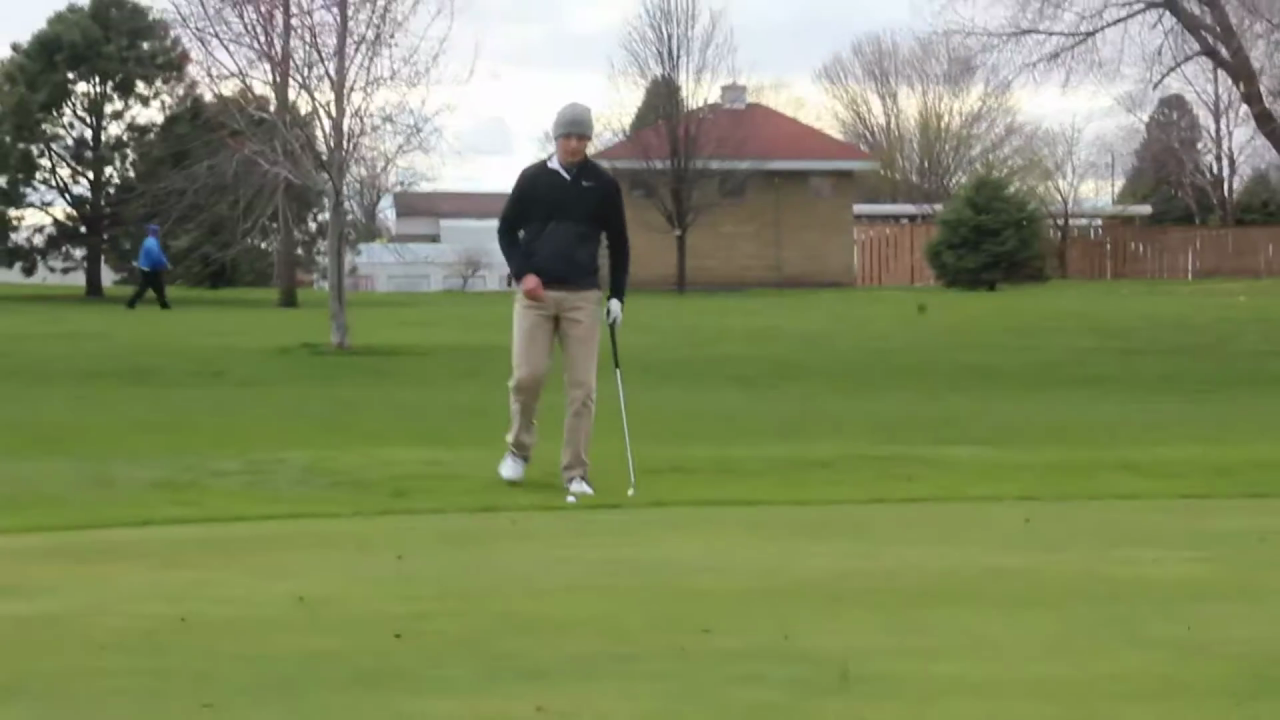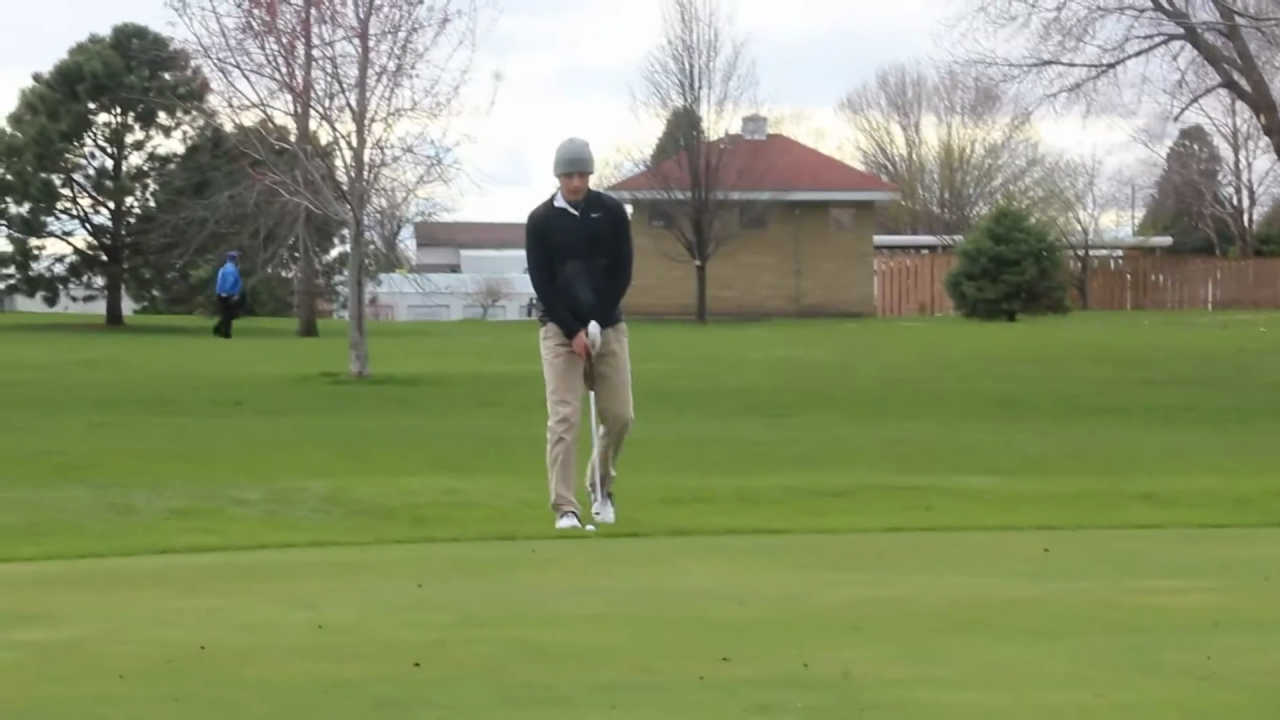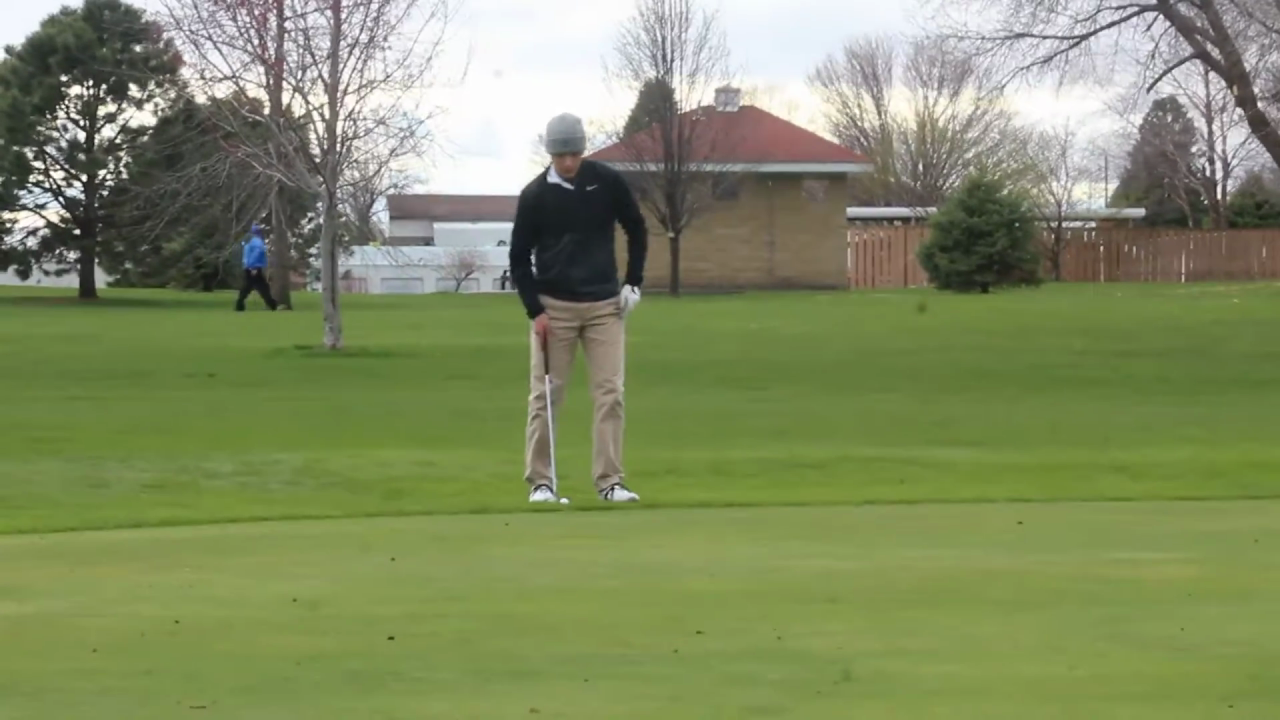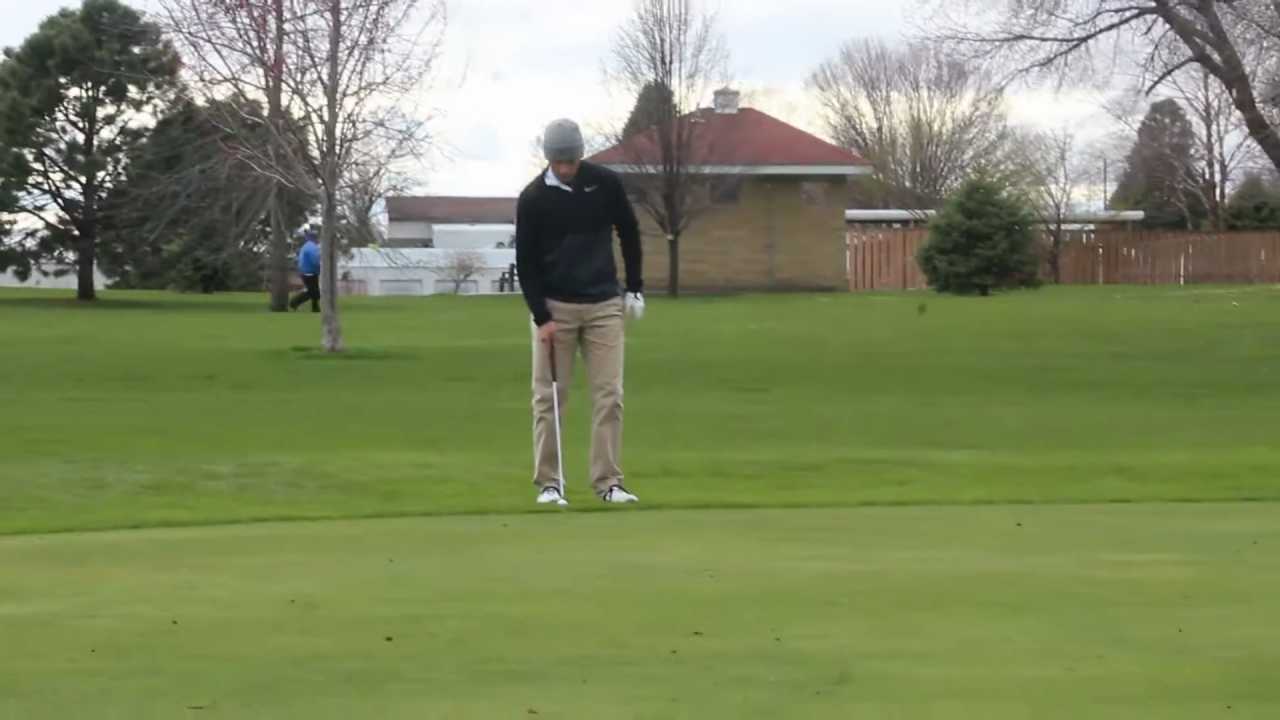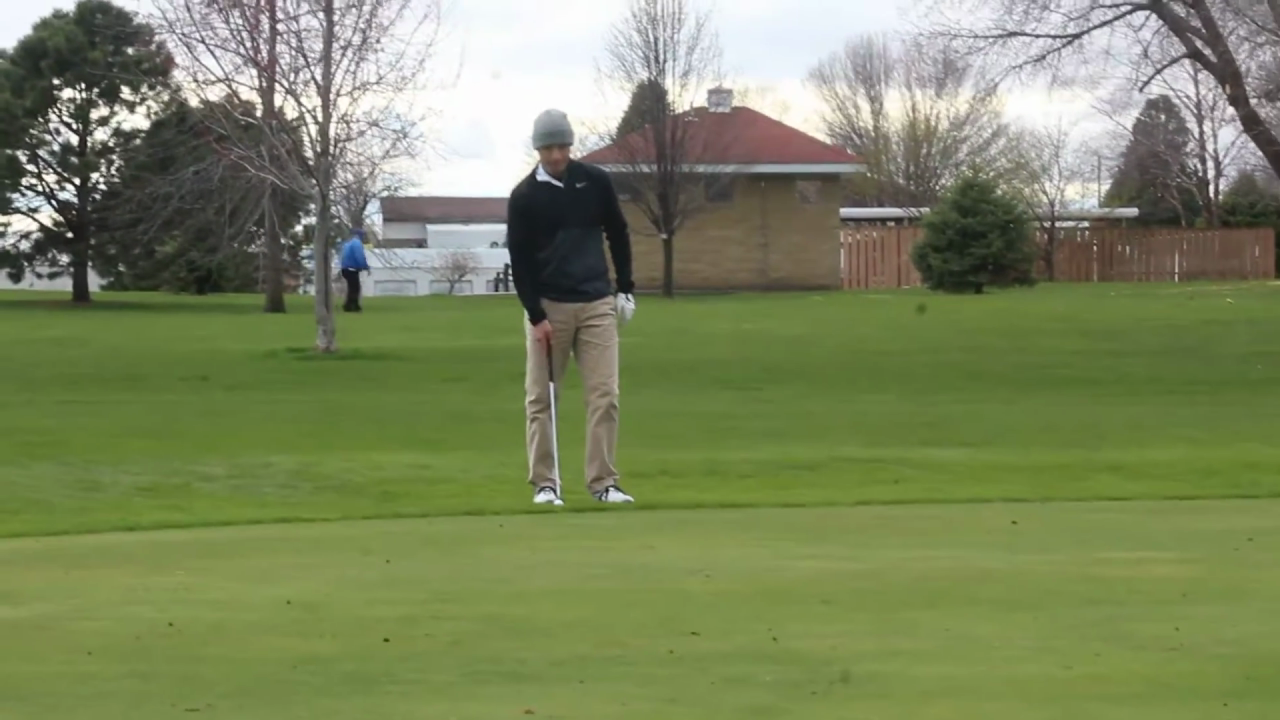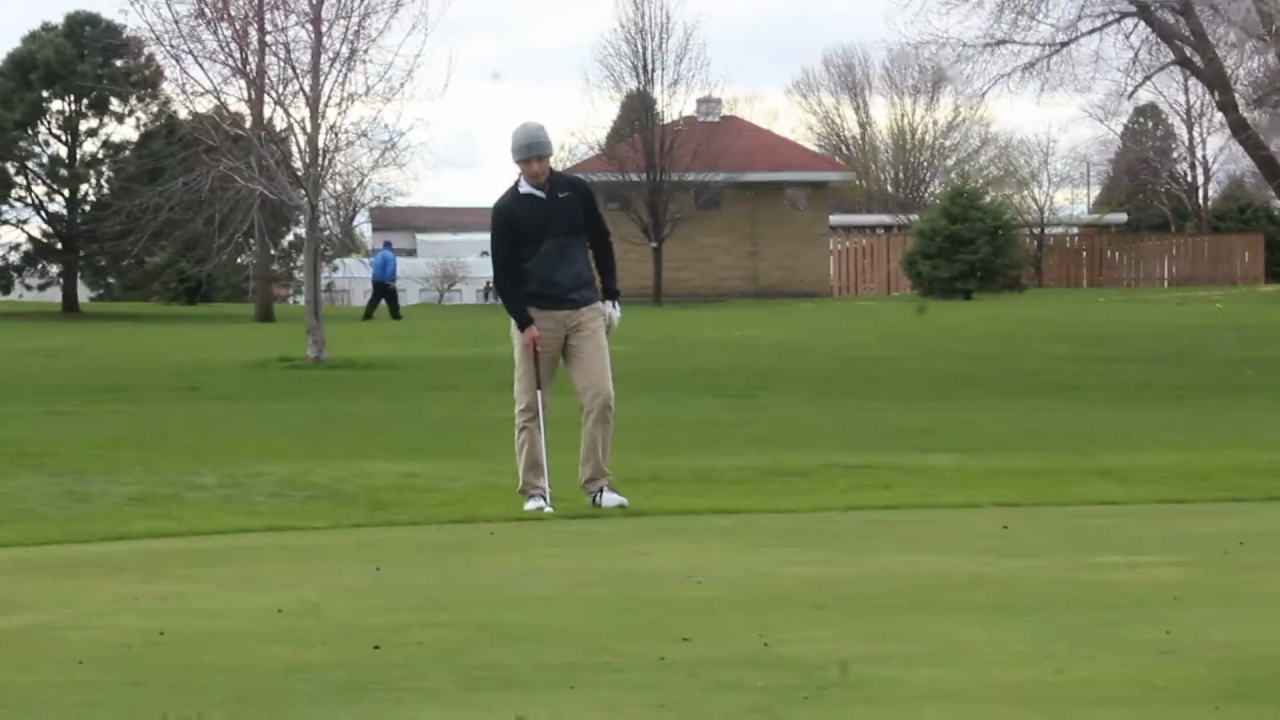
dt=0.7s
person 1, frame 1
left shoulder: (604, 183)
right shoulder: (533, 178)
left elbow: (618, 242)
right elbow: (507, 228)
left wrist: (617, 294)
right wrist: (522, 272)
left hip: (583, 295)
right hip: (537, 292)
left knee: (582, 386)
right knee: (528, 375)
left ankle: (575, 471)
right ankle: (519, 446)
person 1, frame 2
left shoulder: (612, 211)
right shoulder: (541, 220)
left elbow: (622, 273)
right elbow: (542, 282)
left wrist: (597, 322)
right wrist: (571, 332)
left hip: (609, 327)
right hip: (560, 329)
left knee: (620, 415)
right knee: (564, 418)
left ankle: (599, 485)
right ankle: (565, 507)
person 1, frame 3
left shoulder: (608, 181)
right shoulder: (535, 195)
left elbow: (637, 230)
right elbow: (519, 256)
left wrist: (634, 282)
right wrist: (534, 310)
left hip: (604, 303)
right hip: (553, 305)
left knee: (610, 392)
right knee: (545, 394)
left ankle: (609, 481)
right ankle: (540, 481)
person 1, frame 4
left shoulder: (606, 182)
right shoulder: (532, 198)
left elbow: (629, 233)
right elbow: (526, 262)
left wrist: (634, 287)
right wrist: (540, 317)
left hip: (604, 304)
right hip: (554, 307)
left knee: (609, 394)
right knee: (548, 396)
left ankle: (608, 481)
right ankle: (548, 482)
person 1, frame 5
left shoulder: (596, 181)
right shoulder: (524, 196)
left elbow: (618, 234)
right elbow: (520, 261)
left wrist: (625, 288)
right wrist: (536, 316)
left hip: (597, 303)
right hip: (548, 307)
left knee: (604, 395)
right knee: (540, 398)
left ankle: (603, 482)
right ankle: (544, 483)
person 1, frame 6
left shoulder: (577, 191)
right shoulder: (507, 208)
left elbow: (601, 243)
right elbow: (503, 272)
left wrist: (611, 296)
right wrist: (523, 323)
left hip: (585, 310)
right hip: (535, 315)
left knee: (600, 396)
right knee: (529, 406)
left ankle: (597, 484)
right ankle: (534, 490)
